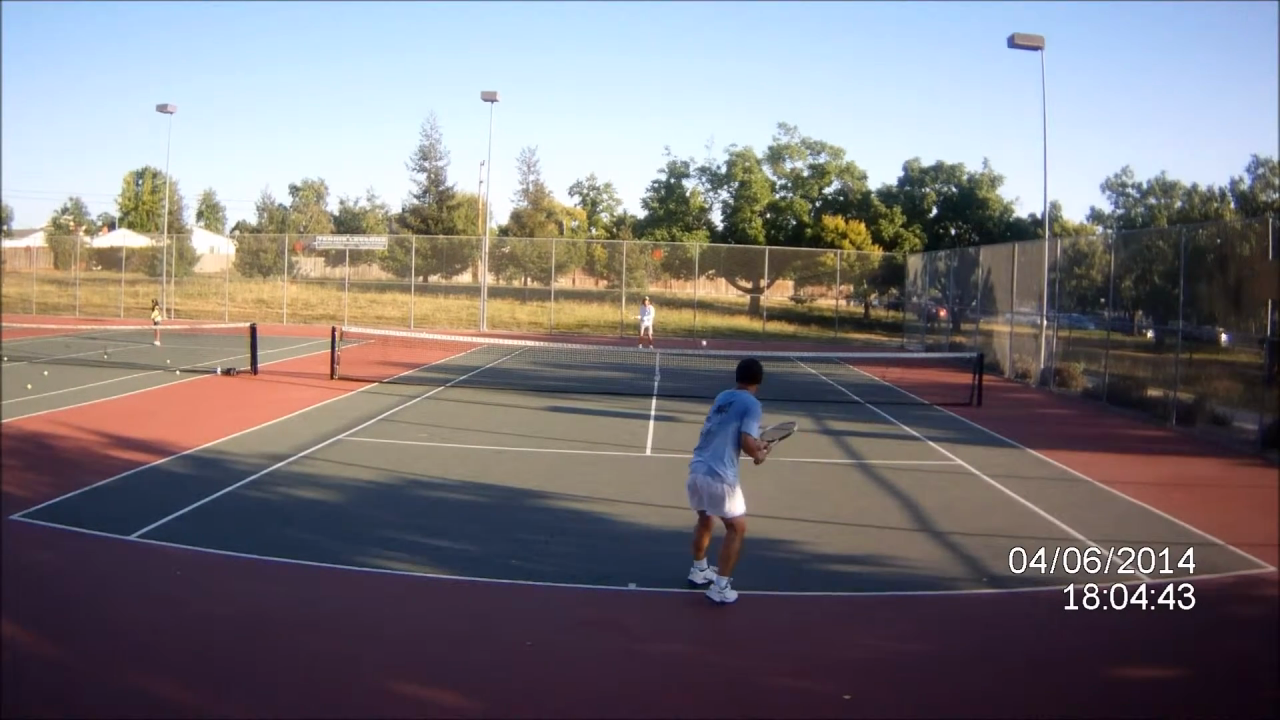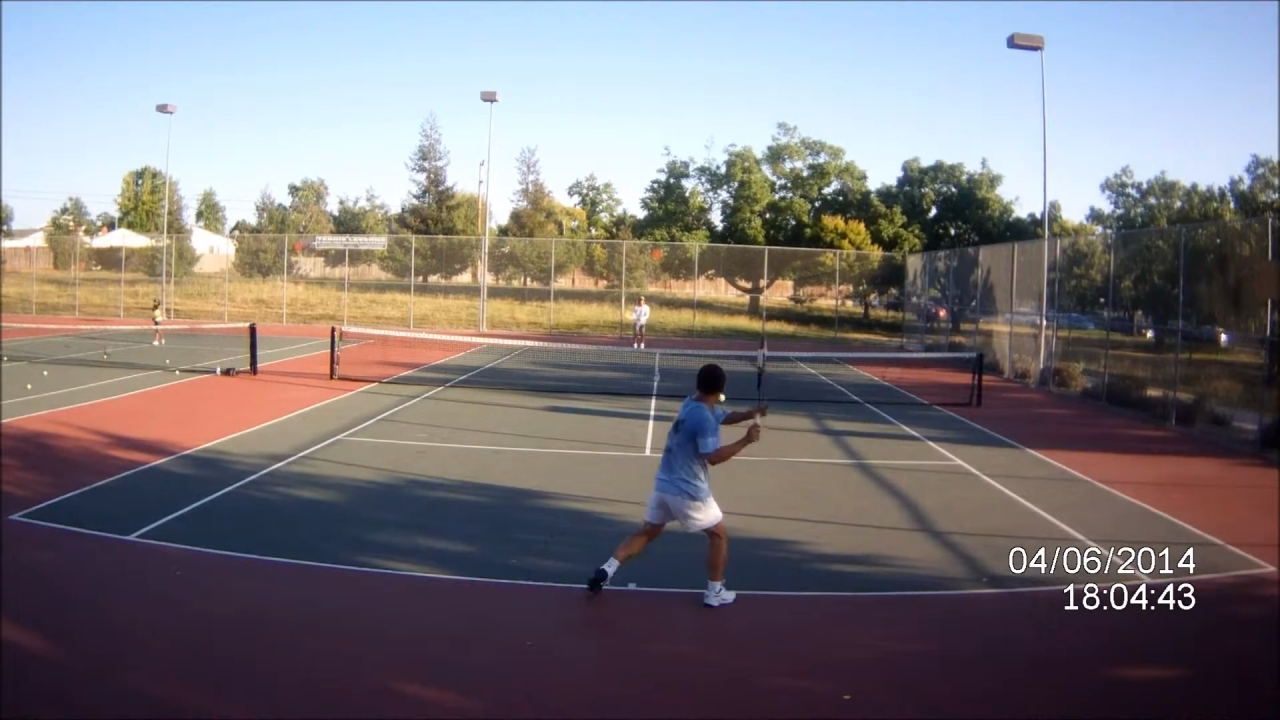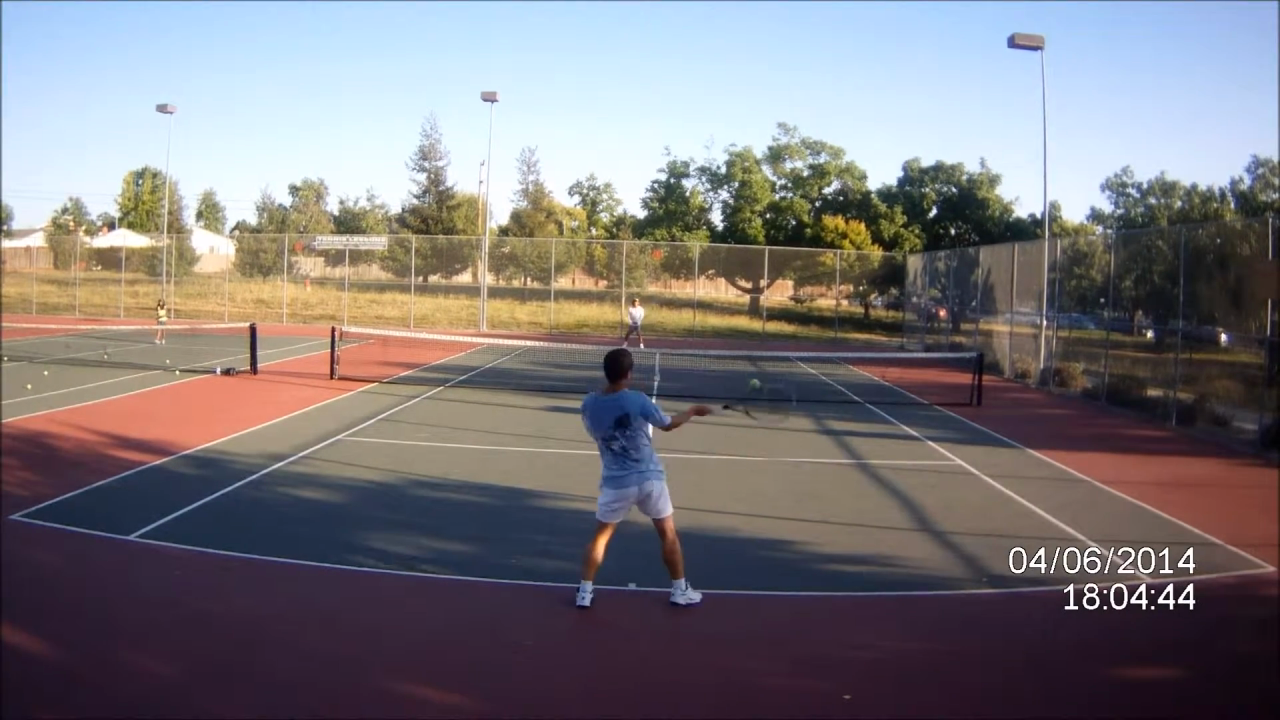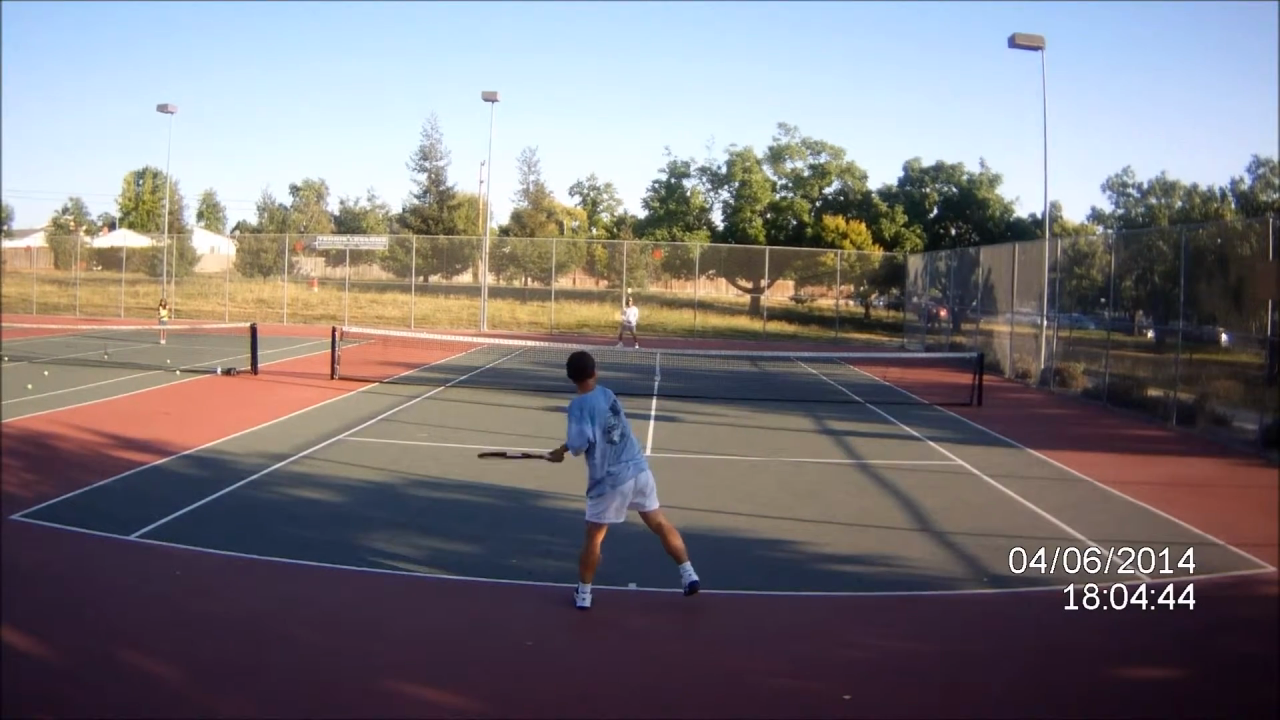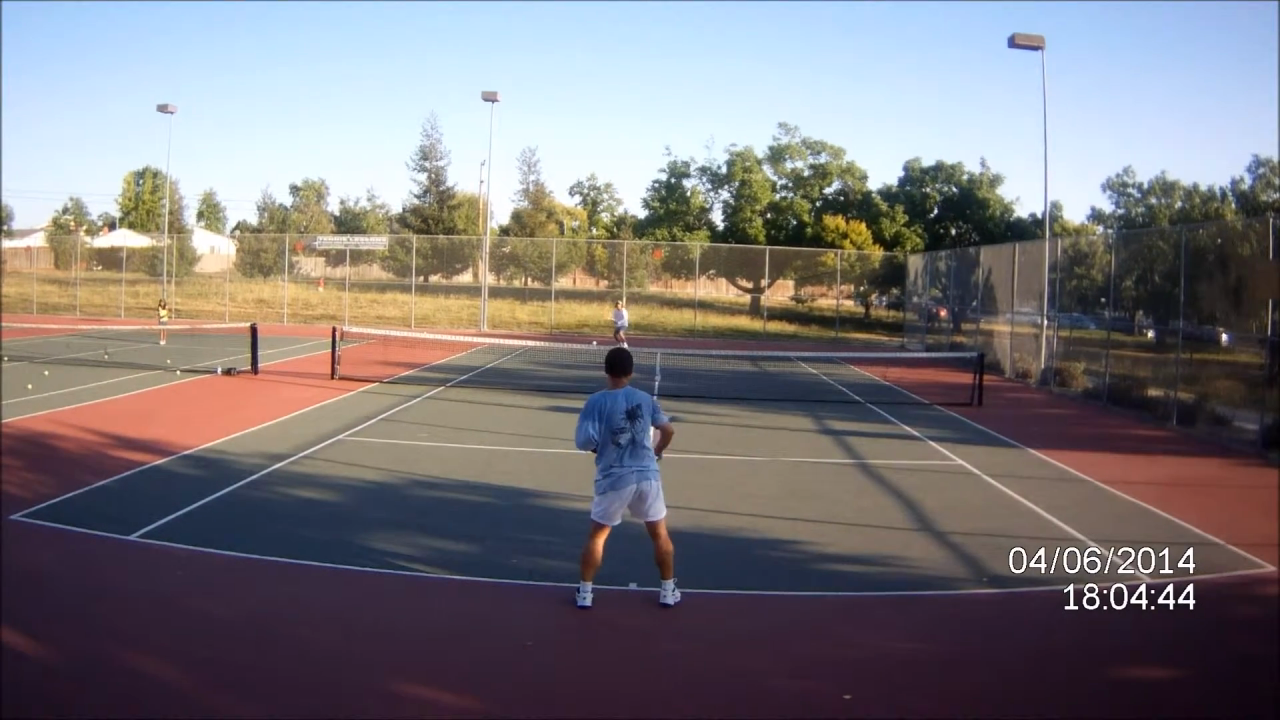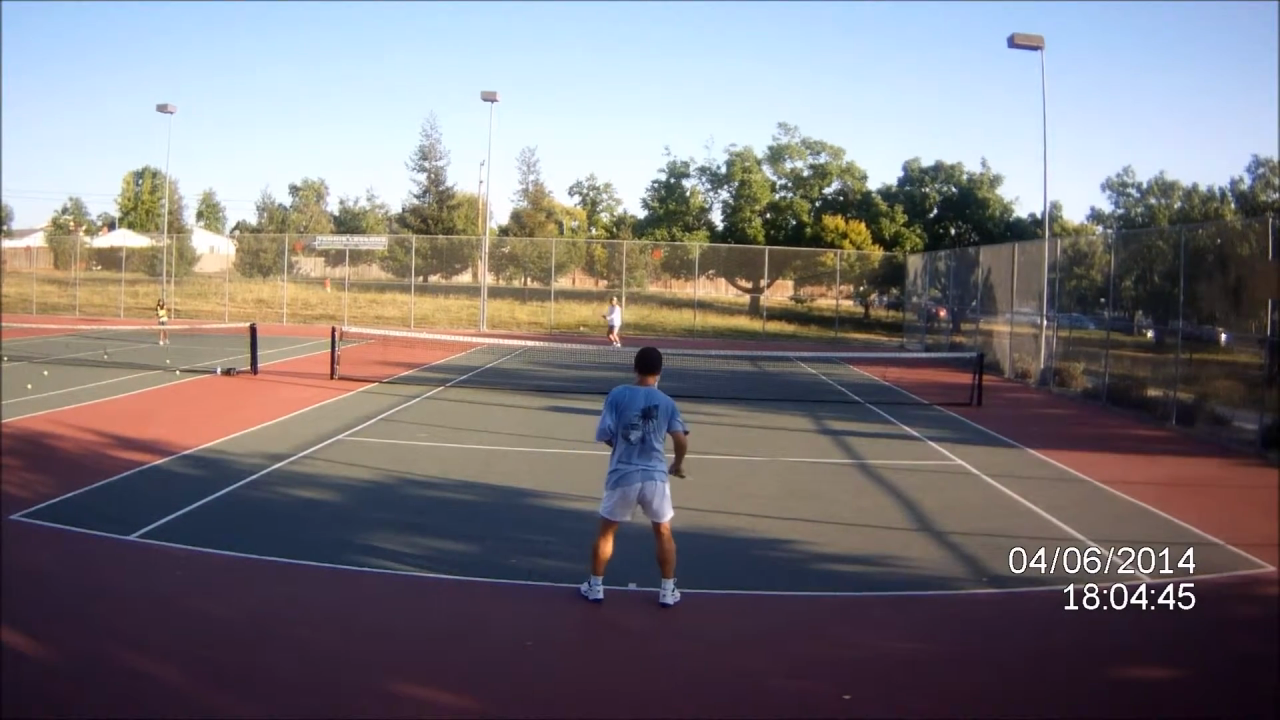
dt=0.4s
person 1, frame 1
left shoulder: (722, 397)
right shoulder: (752, 404)
right elbow: (747, 442)
left wrist: (756, 445)
right wrist: (758, 454)
left hip: (697, 469)
right hip: (719, 475)
left knee: (705, 521)
right knee: (736, 529)
left ankle: (699, 570)
right ankle: (720, 587)
person 1, frame 2
left shoulder: (691, 403)
right shoulder: (704, 418)
left elbow: (725, 416)
right elbow: (712, 457)
left wrist: (750, 414)
right wrist: (745, 440)
left hip: (663, 485)
right hip: (689, 491)
left knee: (647, 532)
right knee: (718, 535)
left ankle: (608, 568)
right ankle: (715, 592)
person 1, frame 3
left shoulder: (589, 403)
right shoulder: (638, 401)
right elbow: (668, 424)
right wrist: (692, 410)
left hip: (615, 482)
right hip: (648, 478)
left knee: (601, 534)
right knee: (668, 534)
left ankle: (584, 592)
right ankle: (680, 590)
person 1, frame 4
left shoulder: (577, 405)
right shoulder: (607, 394)
left elbow: (579, 447)
left wrist: (567, 449)
right wrist: (562, 449)
left hip: (610, 481)
right hip: (639, 470)
left knee: (594, 538)
right knee: (660, 525)
left ankle: (584, 593)
right ankle: (689, 574)
person 1, frame 5
left shoulder: (596, 401)
right shoulder: (646, 399)
left elbow: (584, 442)
right elbow: (668, 431)
right wrist: (657, 452)
left hip: (614, 480)
right hip: (647, 476)
left knee: (597, 537)
right knee: (660, 534)
left ankle: (585, 593)
right ankle: (668, 591)
person 1, frame 6
left shoulder: (618, 394)
right shoulder: (667, 403)
left elbow: (603, 434)
right elbow: (681, 442)
right wrist: (678, 465)
left hip: (622, 476)
right hip: (655, 477)
left knee: (606, 532)
right knee: (663, 533)
left ankle: (595, 586)
right ankle: (667, 591)
